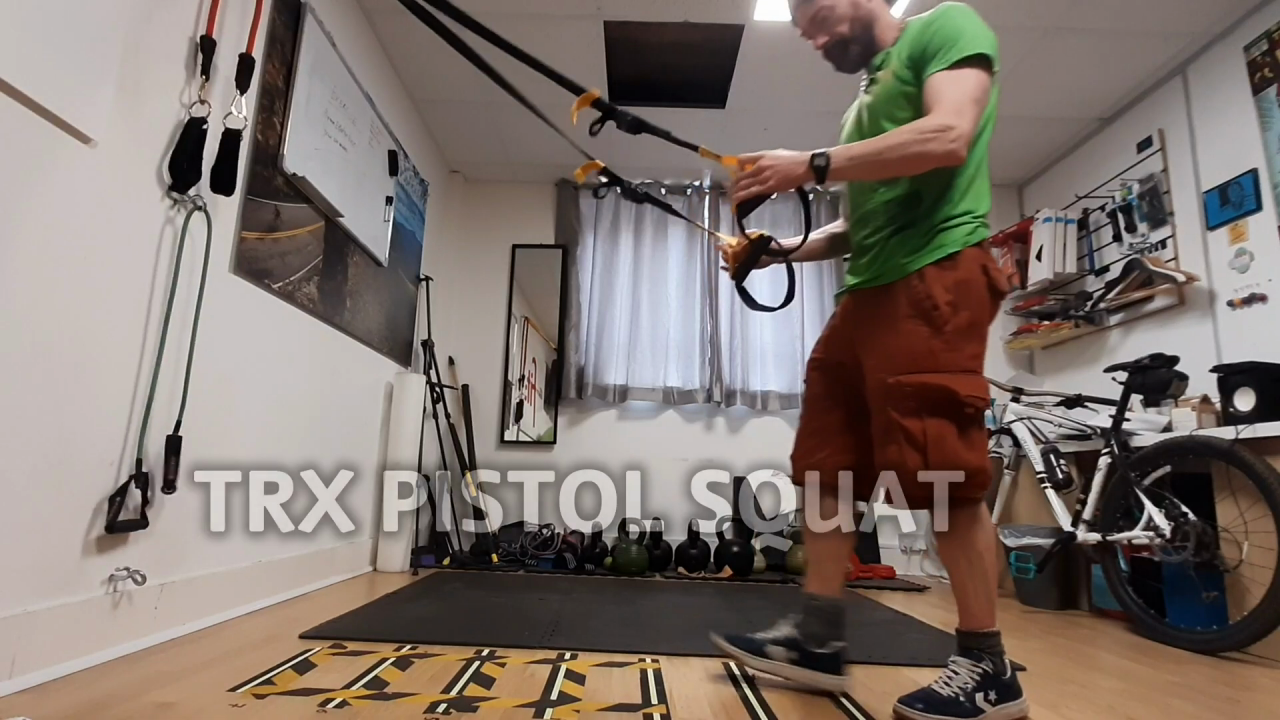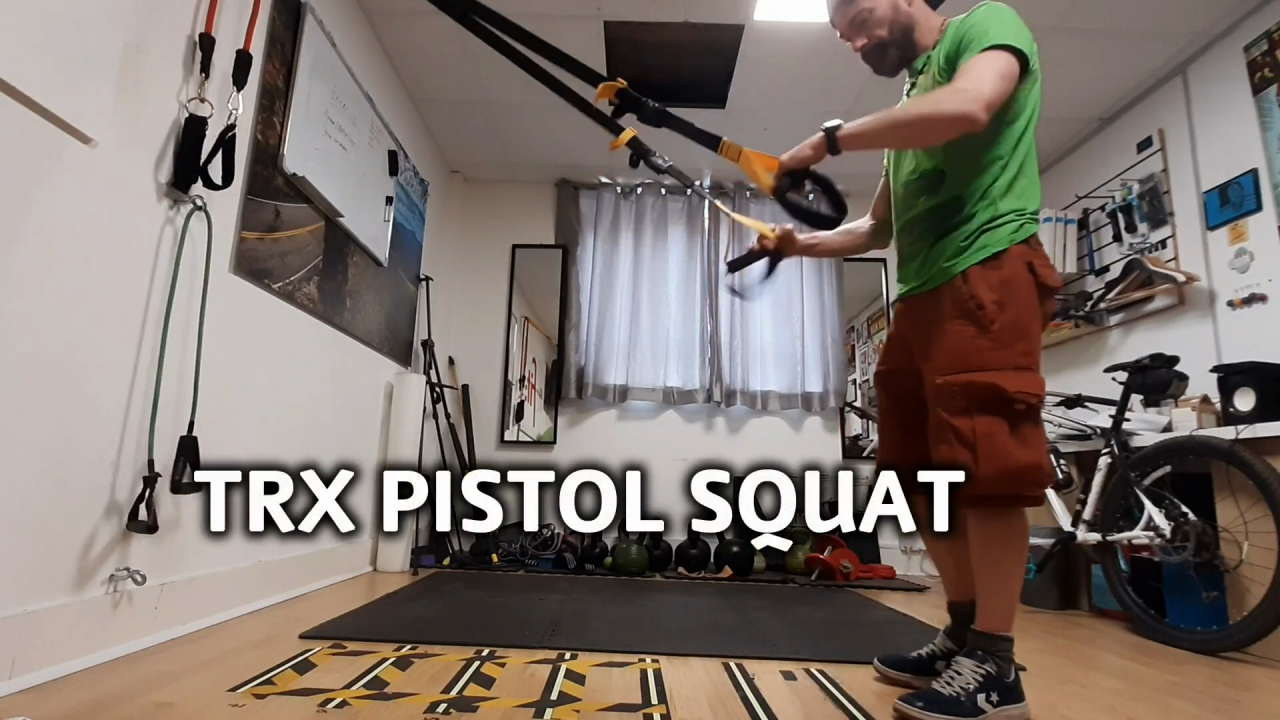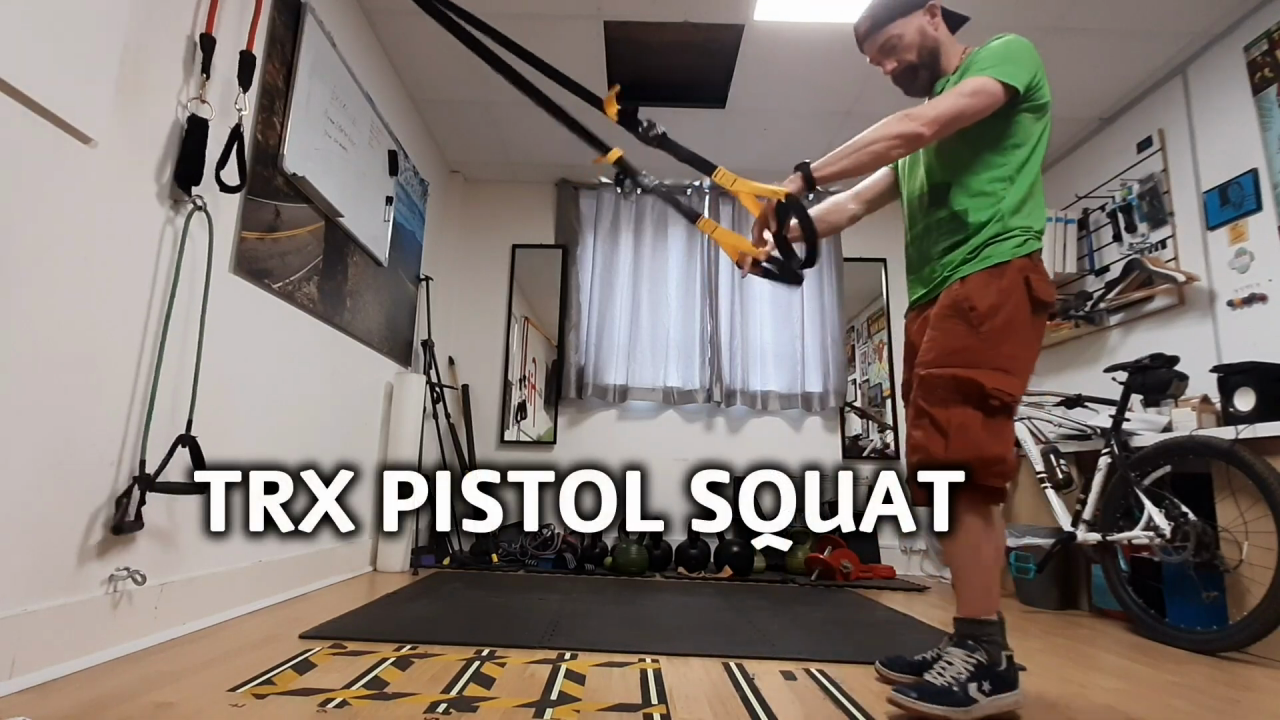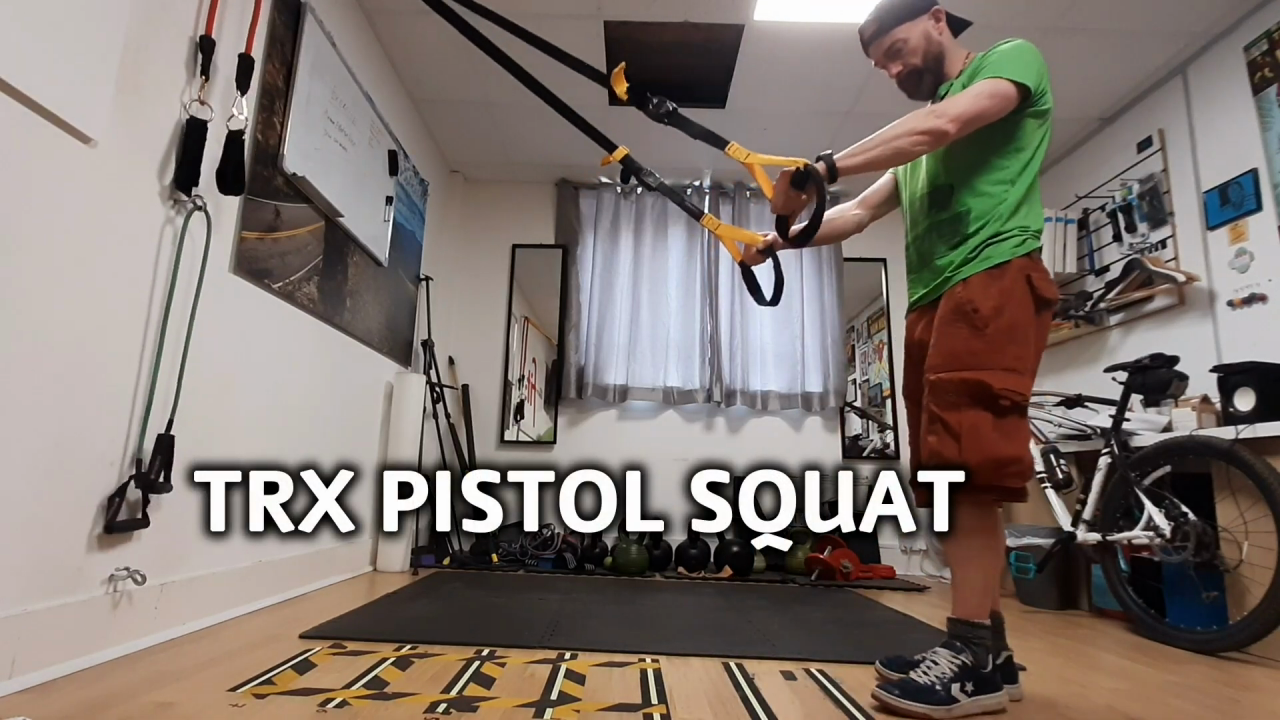
dt=0.5s
person 1, frame 1
right shoulder: (869, 97)
left elbow: (949, 138)
left wrist: (810, 165)
right wrist: (782, 250)
left hip: (934, 281)
right hip: (867, 294)
left knee: (943, 471)
right knee: (828, 463)
right ankle: (816, 637)
person 1, frame 2
right shoulder: (907, 124)
left elbow: (965, 108)
right elbow: (876, 229)
left wrist: (831, 138)
right wrist: (798, 240)
left hip: (986, 279)
right hip: (920, 296)
left knee: (985, 471)
right knee: (926, 474)
right ankle: (964, 639)
person 1, frame 3
right shoulder: (926, 134)
left elbow: (915, 128)
right elbow: (852, 206)
left wrist: (804, 175)
right wrist: (776, 236)
left hip: (991, 280)
right hip: (932, 300)
left knee: (959, 457)
right knee: (946, 471)
left ankle: (982, 657)
right ankle: (981, 643)
person 1, frame 4
left shoulder: (1013, 59)
right shoulder: (919, 134)
left elbow: (941, 126)
right elbow: (860, 212)
left wrist: (823, 167)
right wrist: (781, 240)
left hip: (991, 285)
right hip: (933, 303)
left knee: (972, 462)
right knee: (947, 473)
left ankle: (973, 657)
right ankle: (985, 646)
